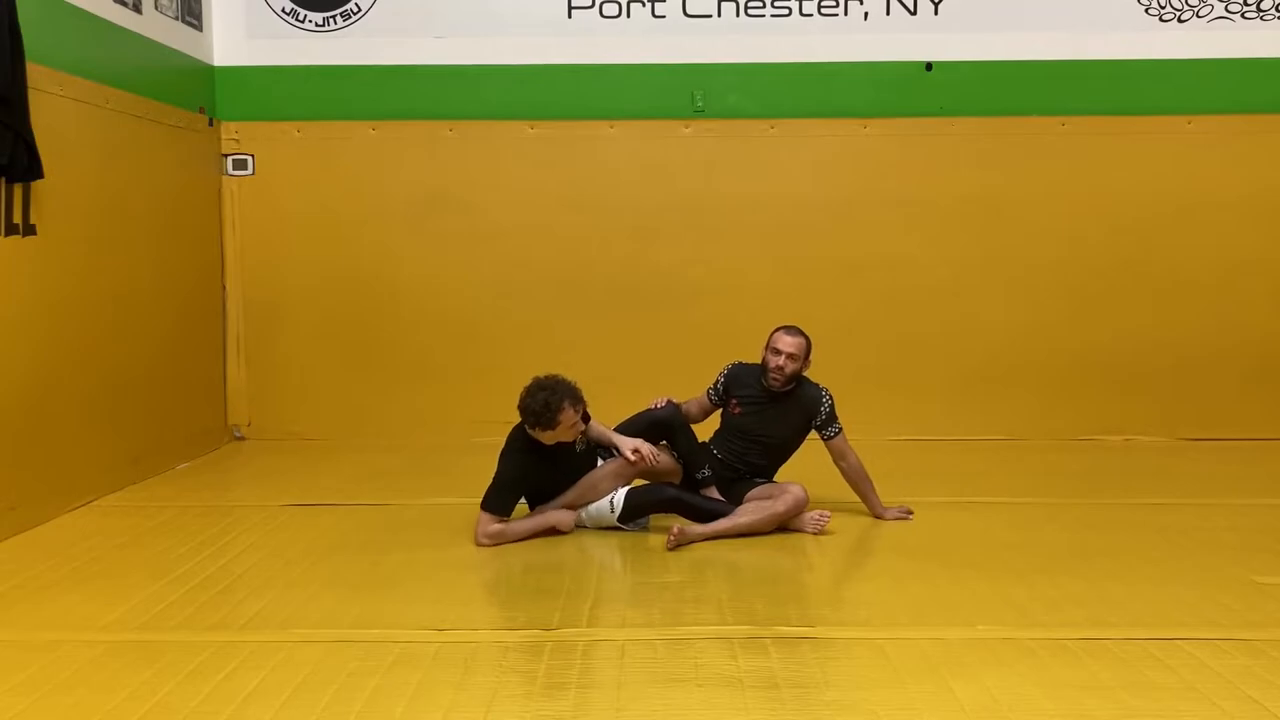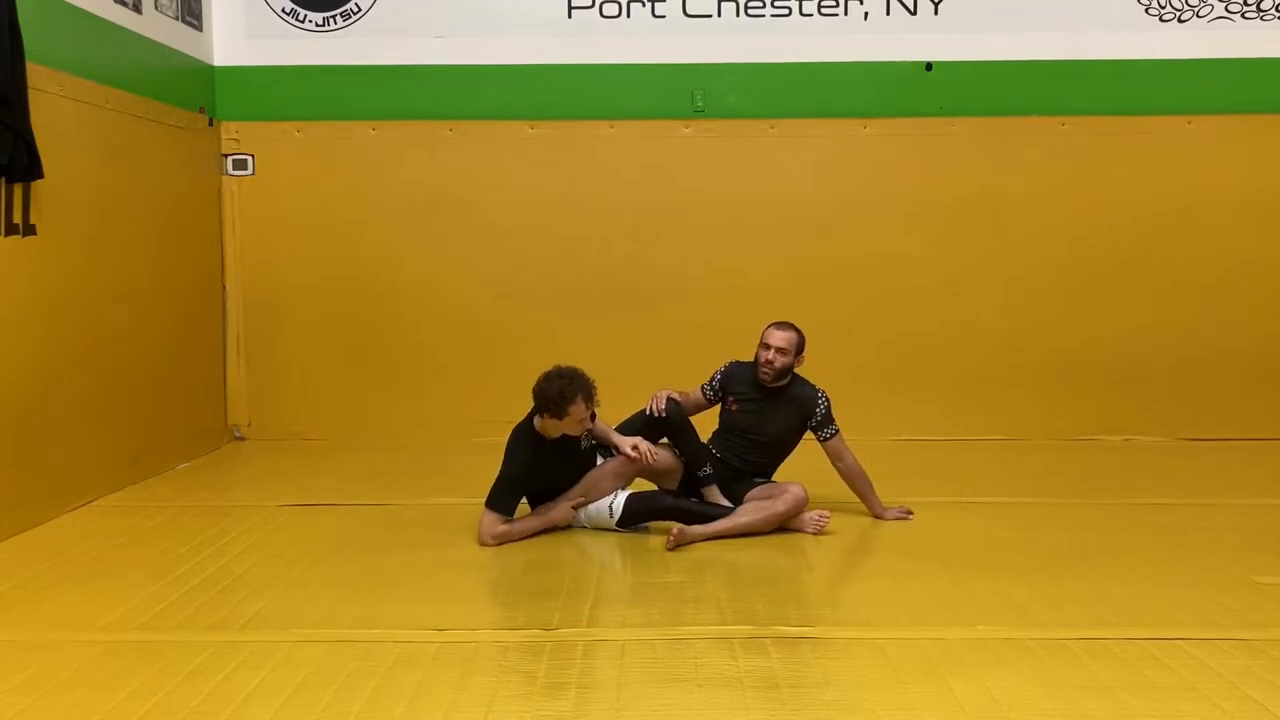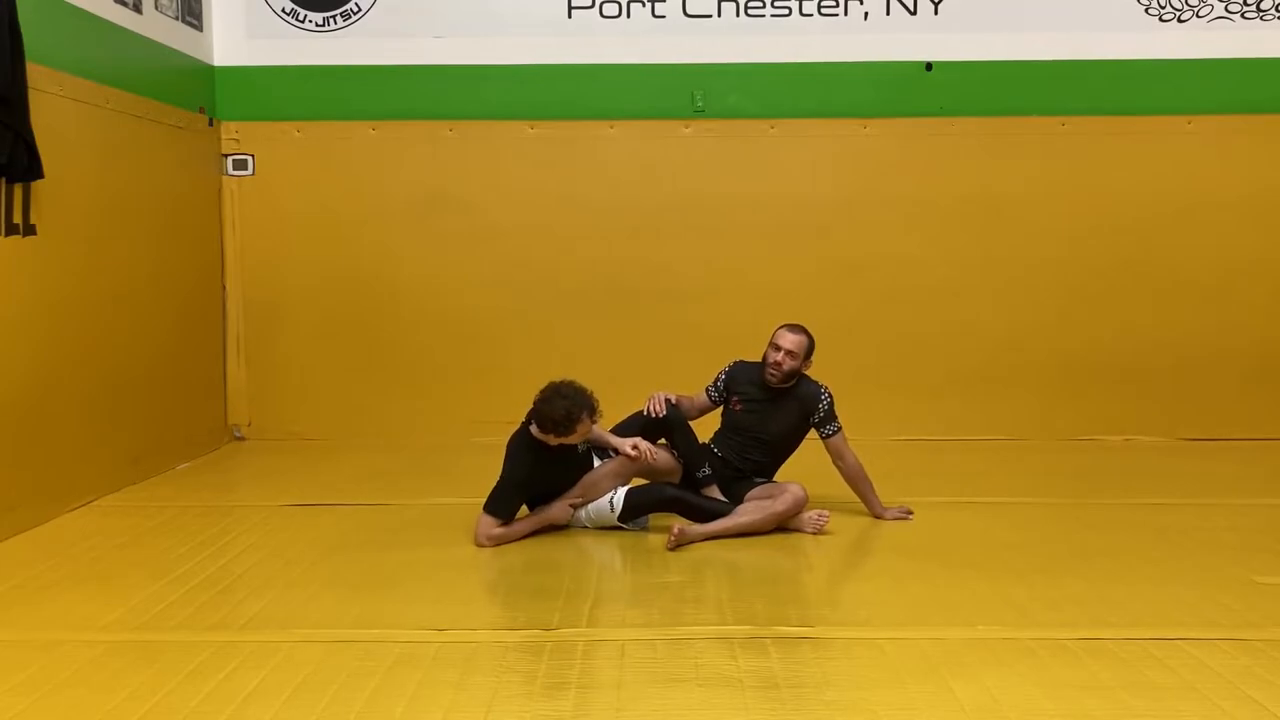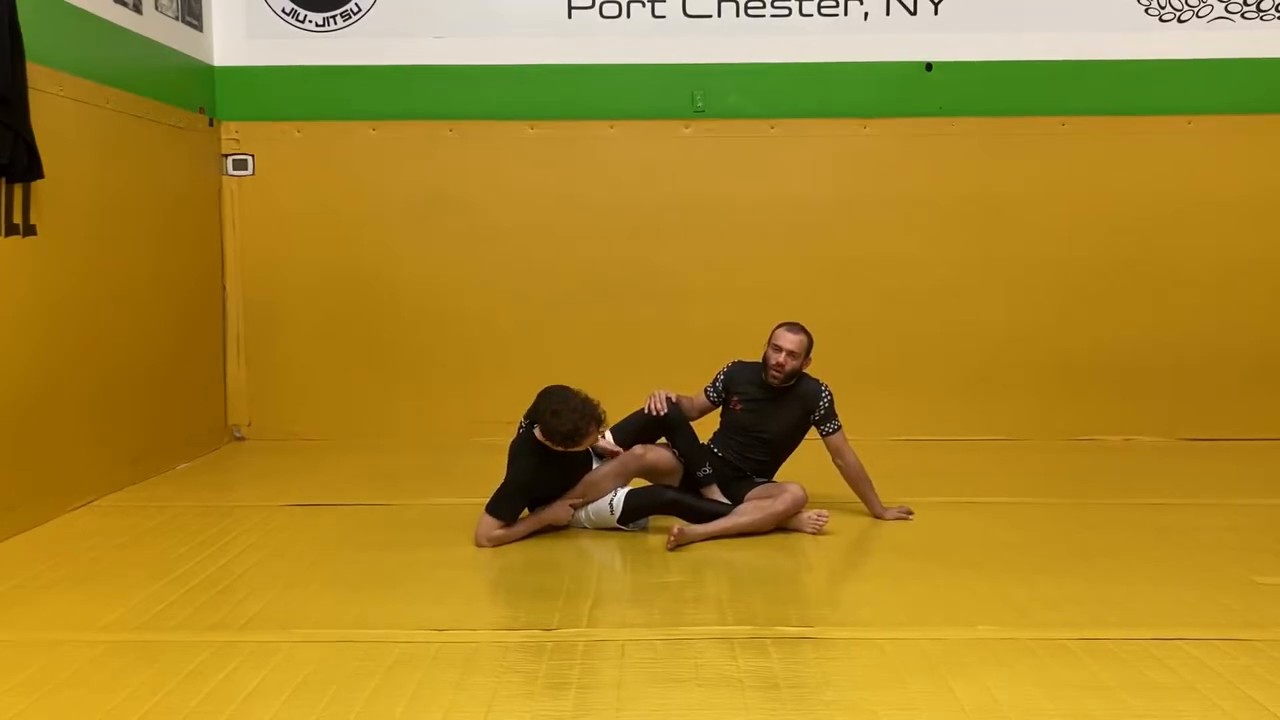
dt=0.7s
person 1, frame 1
left shoulder: (815, 399)
right shoulder: (736, 374)
left elbow: (843, 458)
right elbow: (700, 409)
left wrist: (878, 509)
right wrist: (674, 408)
left hip: (748, 487)
left knee: (796, 496)
left ankle: (698, 531)
person 1, frame 2
left shoulder: (809, 399)
right shoulder: (733, 373)
left elbow: (841, 459)
right elbow: (692, 404)
left wrist: (878, 510)
right wrist: (671, 397)
left hip: (748, 487)
right hip: (706, 469)
left knee: (796, 496)
left ankle: (698, 532)
person 1, frame 3
left shoulder: (814, 397)
right shoulder: (738, 373)
left elbow: (843, 458)
right elbow: (694, 409)
left wrist: (878, 509)
right wrist: (672, 401)
left hip: (749, 486)
right hip: (707, 466)
left knee: (795, 496)
left ankle: (698, 531)
person 1, frame 4
left shoulder: (814, 395)
right shoulder: (736, 373)
left elbow: (842, 457)
right elbow: (693, 410)
left wrist: (878, 509)
right wrist: (671, 400)
left hip: (750, 486)
right hip: (707, 467)
left knee: (795, 496)
left ankle: (697, 532)
person 2, frame 1
left shoulder: (566, 411)
right shoulder: (518, 462)
right elbow: (485, 533)
left wrist: (619, 440)
right wrist: (551, 518)
left hip: (596, 460)
right hip: (577, 506)
left knee: (668, 418)
right knee: (668, 493)
person 2, frame 2
left shoulder: (573, 410)
right shoulder: (523, 458)
right elbow: (488, 533)
left wrist: (618, 440)
right wrist: (552, 517)
left hip: (596, 461)
right hip: (576, 504)
right knee: (666, 503)
person 2, frame 3
left shoulder: (552, 414)
right shoulder: (523, 466)
right elbow: (485, 535)
left wrist: (616, 441)
right wrist: (547, 515)
left hip: (592, 460)
right hip: (575, 505)
left knee: (668, 418)
right knee: (665, 494)
left ankle: (711, 493)
person 2, frame 4
left shoulder: (556, 402)
right shoulder: (527, 469)
right elbow: (485, 535)
left wrist: (598, 443)
right wrist: (546, 515)
left hip: (588, 462)
right hip: (575, 503)
left knee: (668, 416)
right knee: (664, 497)
